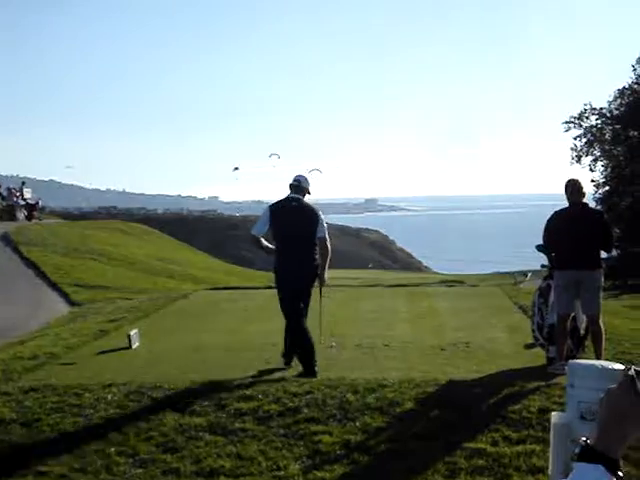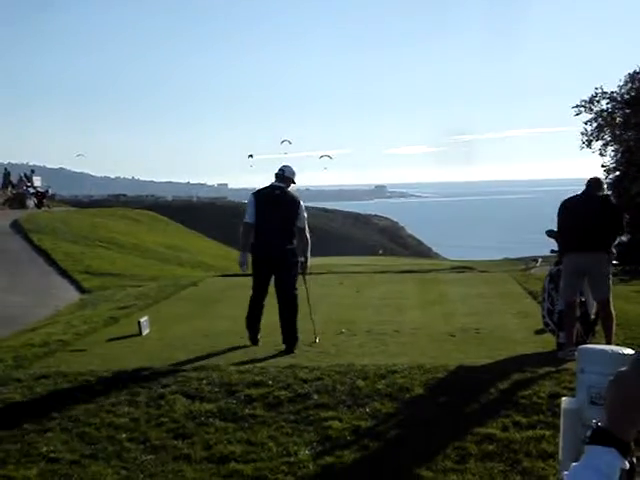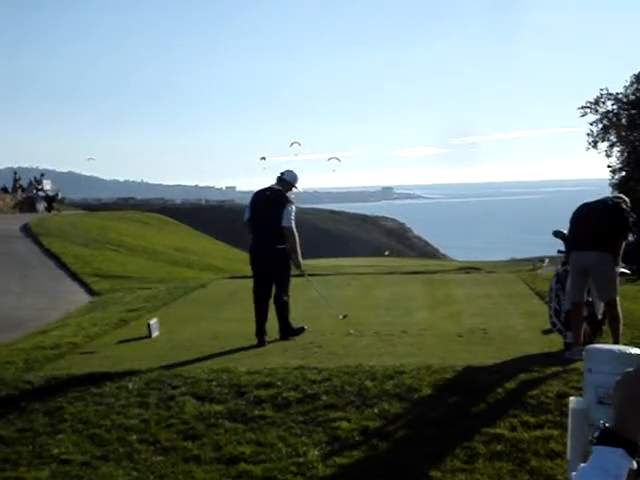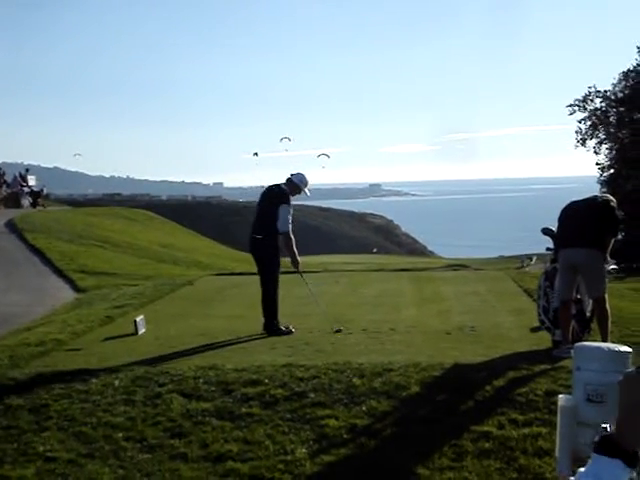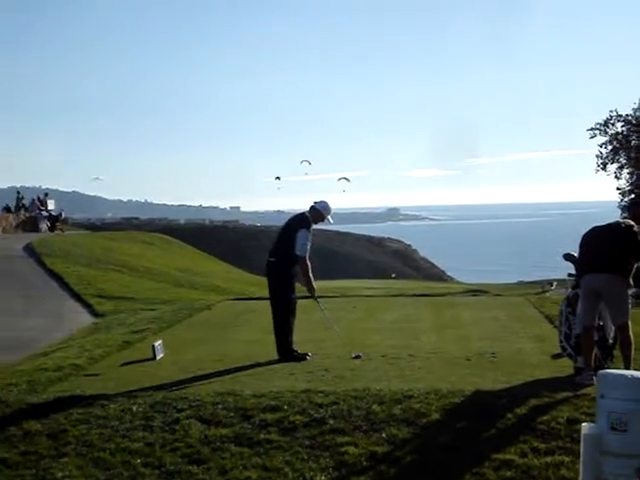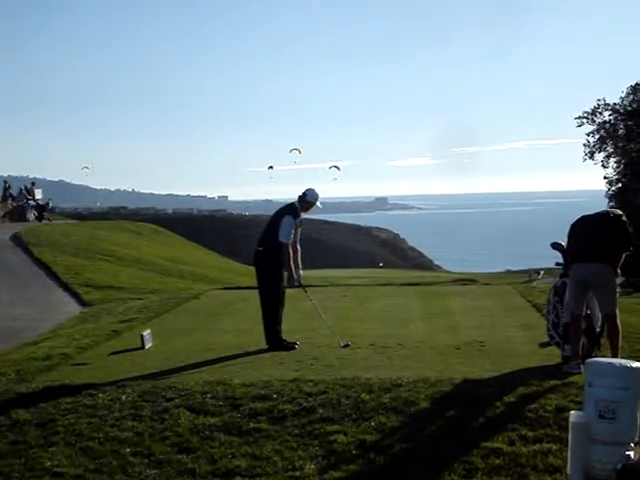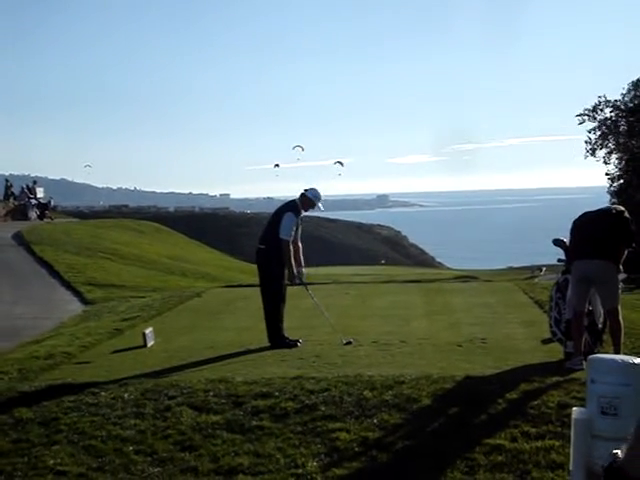
dt=0.7s
person 1, frame 1
left shoulder: (557, 218)
right shoulder: (598, 217)
left elbow: (548, 246)
right elbow: (608, 246)
left hip: (564, 271)
right hip: (591, 270)
left knee: (562, 318)
right knee: (594, 318)
left ankle: (560, 362)
right ankle: (599, 362)
person 1, frame 2
left shoulder: (567, 204)
right shoulder: (608, 203)
left elbow: (561, 232)
right elbow: (617, 229)
right wrist: (607, 246)
left hip: (571, 256)
right hip: (598, 255)
left knee: (570, 303)
right knee: (604, 303)
left ankle: (569, 347)
right ankle: (610, 346)
person 1, frame 3
left shoulder: (583, 208)
right shoulder: (620, 208)
left elbow: (572, 234)
right elbow: (621, 236)
right wrist: (616, 259)
left hip: (576, 255)
right hip: (602, 255)
left knee: (576, 303)
right knee: (611, 302)
left ankle: (577, 347)
right ankle: (617, 346)
person 1, frame 4
left shoulder: (570, 207)
right shoulder: (607, 204)
left elbow: (559, 232)
right elbow: (612, 231)
right wrist: (605, 254)
left hip: (565, 252)
right hip: (590, 252)
left knee: (565, 300)
right knee: (600, 300)
left ankle: (566, 345)
person 1, frame 5
left shoulder: (591, 233)
left elbow: (581, 261)
left hip: (587, 278)
right hip: (613, 277)
left knee: (587, 327)
right knee: (623, 327)
left ankle: (588, 372)
person 1, frame 6
left shoulder: (579, 222)
right shoulder: (617, 218)
left elbow: (569, 248)
right elbow: (623, 247)
right wrist: (615, 268)
left hip: (577, 268)
right hip: (602, 268)
left knee: (575, 316)
right knee: (611, 316)
left ankle: (575, 361)
person 1, frame 7
left shoulder: (582, 218)
right shoulder: (620, 215)
left elbow: (572, 245)
right elbow: (625, 244)
right wrist: (617, 265)
left hip: (579, 265)
right hip: (604, 265)
left knee: (578, 313)
right knee: (613, 312)
left ankle: (578, 357)
person 2, frame 1
left shoulder: (273, 210)
right shoulder: (314, 212)
left elbow: (256, 237)
right elbow: (324, 244)
left wrist: (272, 248)
right wrist: (323, 271)
left hip: (285, 269)
right hip: (308, 269)
left knee: (294, 316)
right knee: (298, 313)
left ankle: (309, 366)
right ankle: (289, 354)
person 2, frame 2
left shoulder: (256, 196)
right shoulder: (295, 201)
left elbow: (247, 227)
right elbow: (303, 233)
left wrist: (243, 253)
right wrist: (305, 258)
left hip: (261, 253)
right hip: (286, 254)
left knee: (258, 294)
right knee: (288, 298)
left ankle: (253, 333)
right ankle: (290, 342)
person 2, frame 3
left shoulder: (256, 196)
right shoulder: (286, 202)
left elbow: (248, 222)
right elbow: (290, 231)
right wrist: (297, 256)
left hip: (257, 250)
right hip: (278, 251)
left knee: (260, 293)
right knee: (281, 291)
left ankle: (261, 333)
right ankle: (285, 329)
person 2, frame 4
left shoulder: (270, 190)
right shoulder: (284, 202)
right elbow: (286, 234)
right wrist: (294, 257)
left hip: (257, 241)
right hip: (267, 243)
left knee: (268, 283)
right knee: (271, 285)
left ankle: (270, 322)
right ankle: (272, 325)
person 2, frame 5
left shoulder: (300, 220)
right shoulder: (304, 226)
left elbow: (302, 256)
right elbow: (302, 260)
left wrist: (309, 279)
right wrist: (310, 283)
left hip: (281, 268)
right hip: (280, 269)
left knee: (287, 310)
right knee: (284, 311)
left ankle: (287, 349)
right ankle: (286, 352)
person 2, frame 6
left shoulder: (296, 215)
right shoulder: (289, 216)
left elbow: (295, 245)
right elbow: (286, 248)
left wrist: (298, 270)
right wrist: (291, 273)
left hip: (272, 258)
right hip: (267, 259)
left knee: (276, 300)
right knee: (273, 301)
left ankle: (276, 339)
right ankle: (275, 341)
person 2, frame 7
left shoulder: (296, 212)
right shoulder: (291, 213)
left elbow: (296, 243)
right elbow: (286, 245)
left wrist: (300, 267)
right wrist: (291, 270)
left hip: (274, 256)
right hip: (269, 256)
left knee: (277, 298)
right knee: (274, 299)
left ankle: (278, 336)
right ankle: (277, 339)
